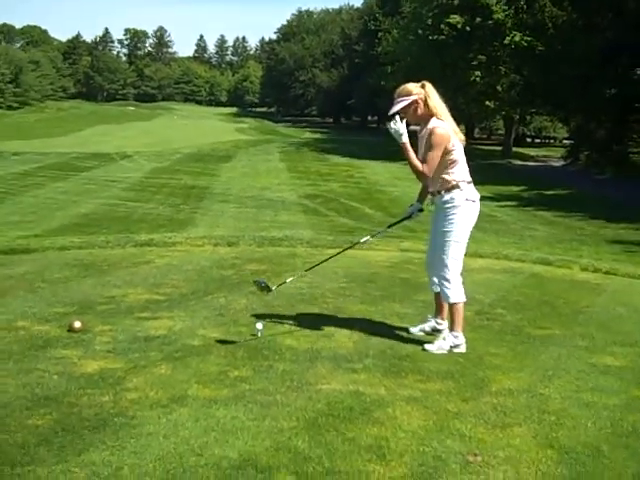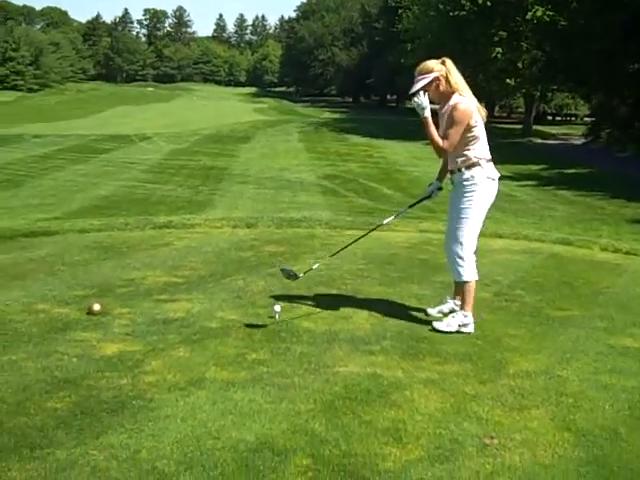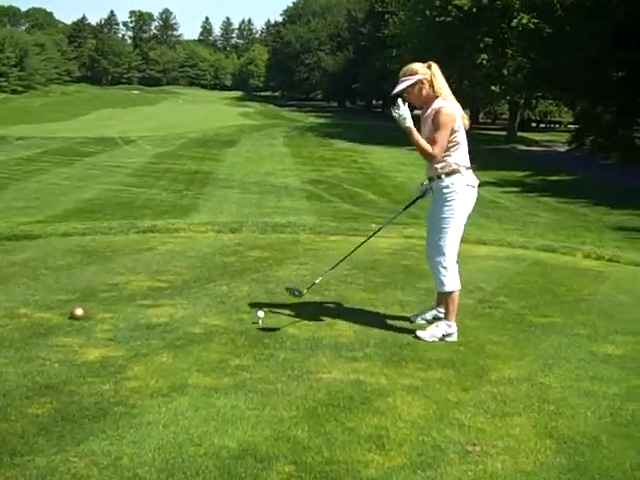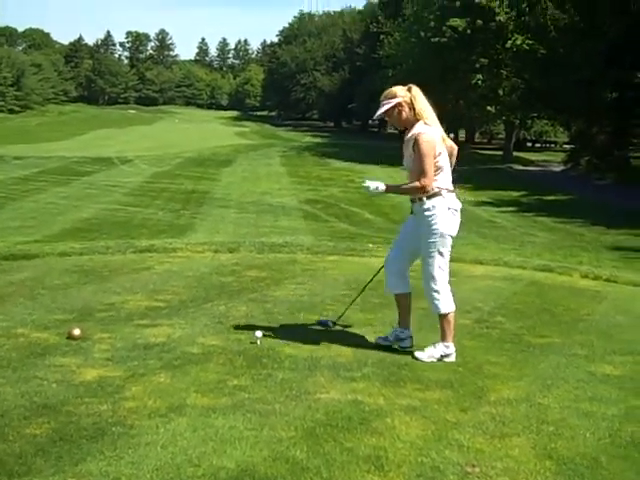
dt=0.3s
person 1, frame 1
left shoulder: (439, 130)
right shoulder: (427, 129)
left elbow: (423, 173)
left wrist: (403, 140)
right wrist: (419, 202)
left hip: (459, 202)
right hip: (444, 202)
left knee: (448, 269)
right knee: (434, 264)
left ankle: (456, 336)
right ankle: (439, 320)
person 1, frame 2
left shoulder: (461, 107)
right shoulder: (446, 106)
left elbow: (443, 149)
left wrist: (425, 116)
right wrist: (438, 181)
left hip: (477, 181)
right hip: (462, 180)
left knee: (462, 247)
right knee: (452, 245)
left ankle: (465, 316)
right ankle: (457, 300)
person 1, frame 3
left shoulder: (444, 110)
right shoulder: (429, 111)
left elbow: (433, 154)
left wrist: (407, 125)
right wrist: (429, 181)
left hip: (456, 188)
right hip: (442, 187)
left knee: (444, 256)
right knee: (434, 253)
left ankle: (449, 325)
right ankle: (441, 308)
person 1, frame 4
left shoulder: (422, 136)
right shoulder: (423, 131)
left elbow: (424, 185)
right elbow: (453, 149)
left wrist: (385, 187)
right wrist: (445, 183)
left hip: (438, 211)
right hip: (423, 211)
left knee: (435, 279)
right knee: (394, 264)
left ankle: (447, 346)
right ankle: (403, 331)
